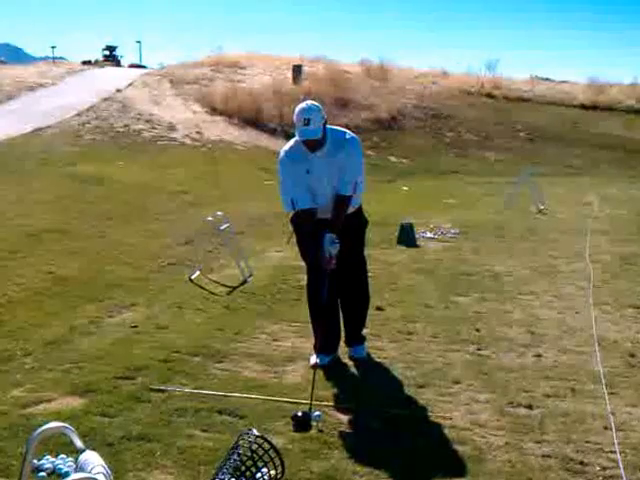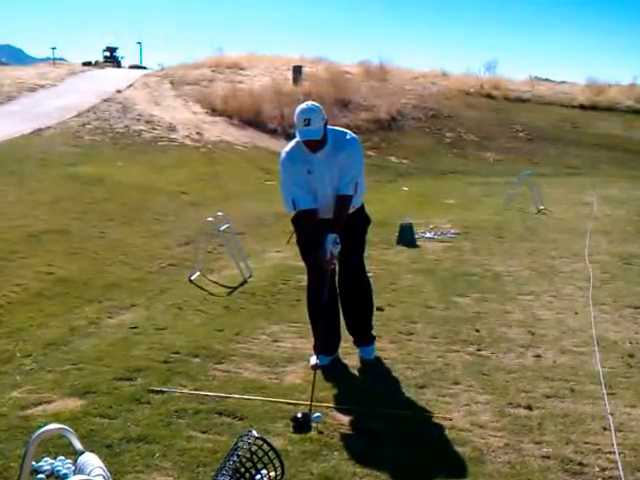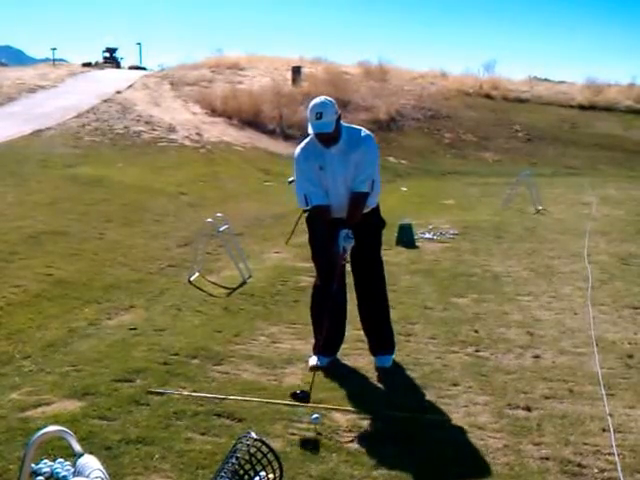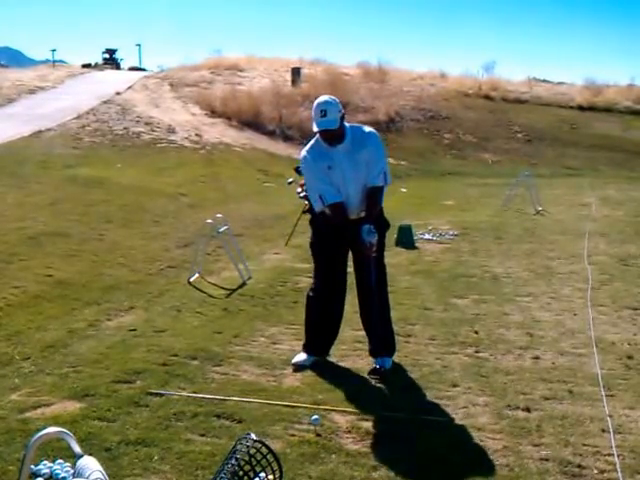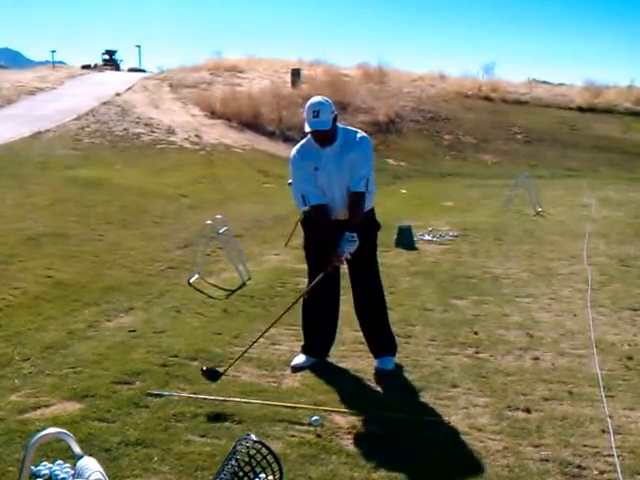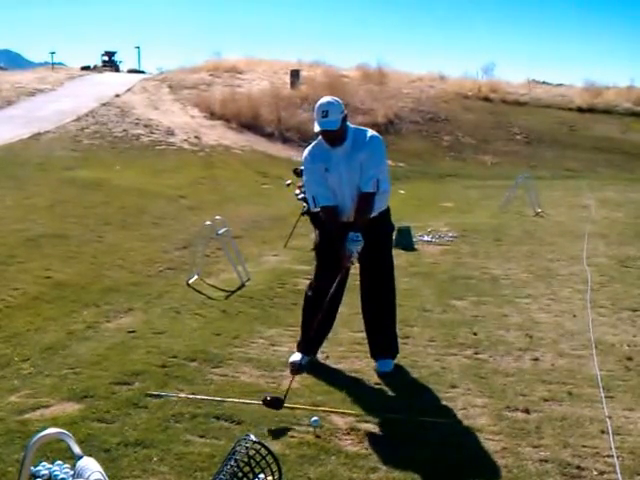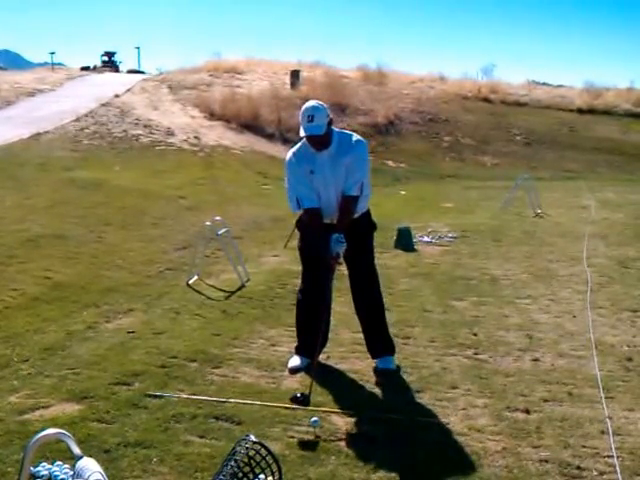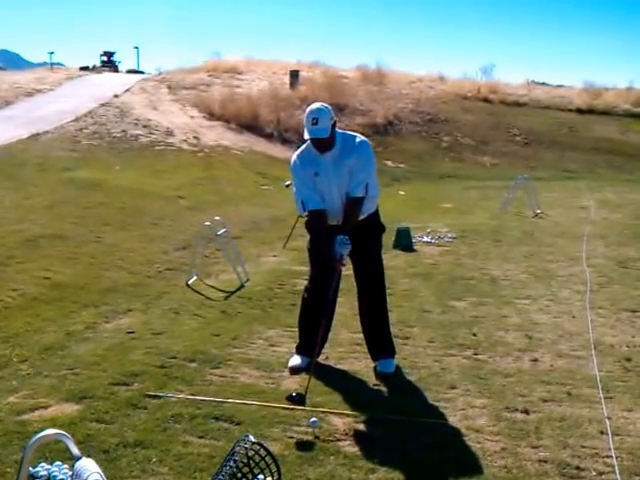
dt=0.5s
person 1, frame 1
left shoulder: (349, 143)
right shoulder: (288, 157)
left elbow: (345, 194)
right elbow: (302, 206)
left wrist: (333, 234)
right wrist: (319, 244)
left hip: (348, 219)
right hip: (310, 222)
left knee: (353, 280)
right knee: (319, 283)
left ankle: (355, 338)
right ankle: (325, 346)
person 1, frame 2
left shoulder: (349, 143)
right shoulder: (289, 157)
left elbow: (346, 193)
right elbow: (303, 206)
left wrist: (334, 234)
right wrist: (319, 245)
left hip: (349, 218)
right hip: (311, 222)
left knee: (354, 279)
right knee: (319, 283)
left ankle: (364, 338)
right ankle: (325, 347)
person 1, frame 3
left shoulder: (364, 141)
right shoulder: (304, 154)
left elbow: (362, 191)
right elbow: (315, 203)
left wrist: (349, 231)
right wrist: (333, 239)
left hip: (364, 220)
right hip: (324, 223)
left knee: (371, 285)
right knee: (326, 285)
left ankle: (382, 348)
right ankle: (324, 348)
person 1, frame 4
left shoulder: (369, 138)
right shoulder: (310, 155)
left elbow: (376, 186)
right elbow: (331, 202)
left wrist: (369, 226)
right wrist: (354, 238)
left hip: (368, 219)
right hip: (329, 224)
left knee: (373, 286)
right knee: (325, 286)
left ankle: (382, 350)
right ankle: (315, 347)
person 1, frame 5
left shoulder: (359, 143)
right shoulder: (300, 155)
left elbow: (358, 192)
right elbow: (314, 204)
left wrist: (351, 234)
right wrist: (333, 242)
left hip: (360, 222)
right hip: (319, 225)
left knee: (367, 287)
right knee: (320, 288)
left ankle: (384, 350)
right ankle: (314, 348)
person 1, frame 6
left shoulder: (371, 142)
right shoulder: (312, 156)
left elbow: (368, 193)
right elbow: (325, 206)
left wrist: (356, 234)
right wrist: (340, 243)
left hip: (373, 222)
right hip: (333, 224)
left knee: (379, 289)
right knee: (322, 286)
left ankle: (384, 353)
right ankle: (306, 348)
person 1, frame 7
left shoulder: (355, 146)
right shoulder: (295, 159)
left elbow: (351, 197)
right elbow: (308, 208)
left wrist: (339, 235)
right wrist: (324, 244)
left hip: (355, 223)
right hip: (315, 226)
left knee: (366, 287)
right knee: (312, 289)
left ankle: (383, 352)
right ankle: (306, 350)
person 1, frame 8
left shoulder: (360, 147)
right shoulder: (300, 160)
left elbow: (356, 198)
right elbow: (314, 209)
left wrist: (344, 237)
right wrist: (328, 246)
left hip: (362, 224)
right hip: (323, 226)
left knee: (372, 289)
right knee: (318, 288)
left ankle: (383, 354)
right ankle: (306, 351)
